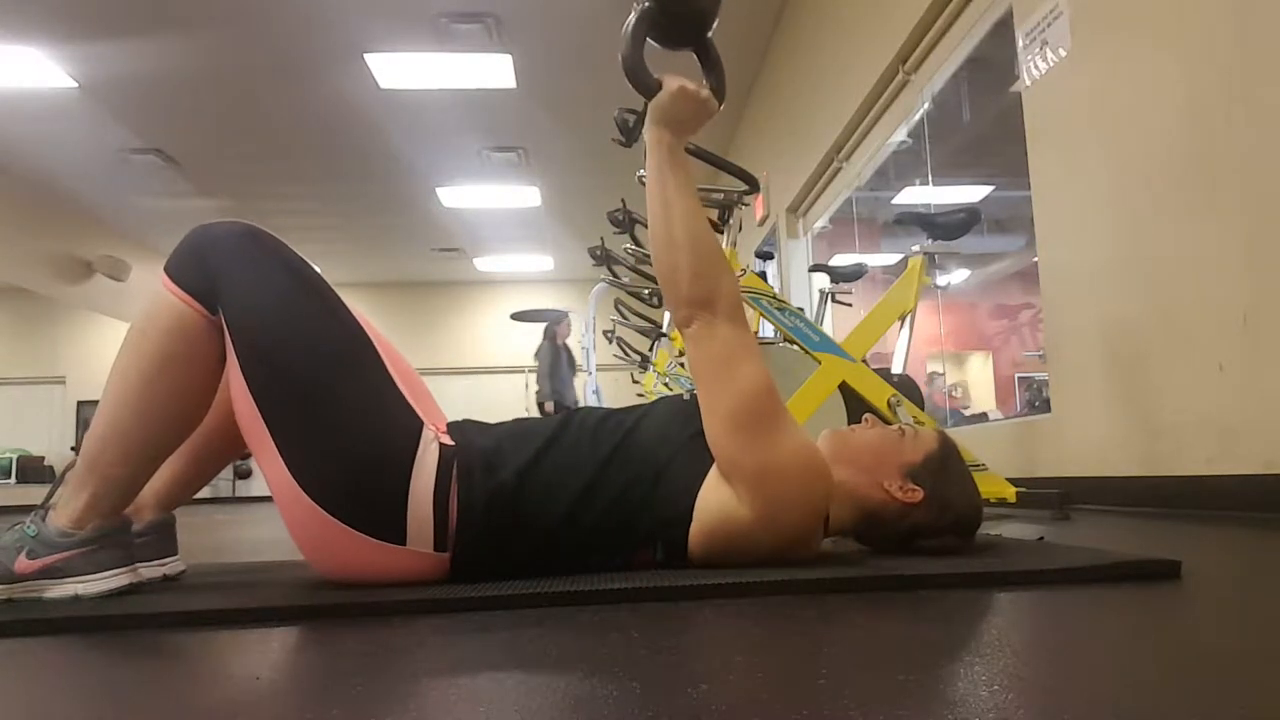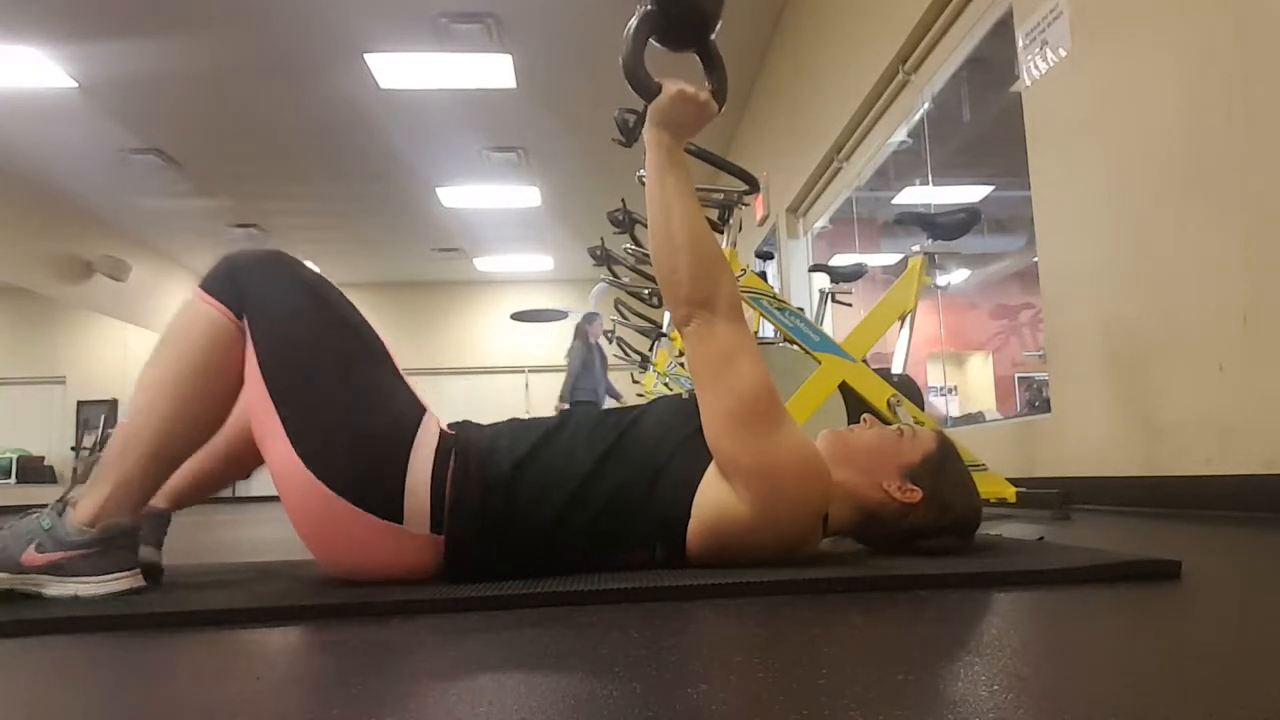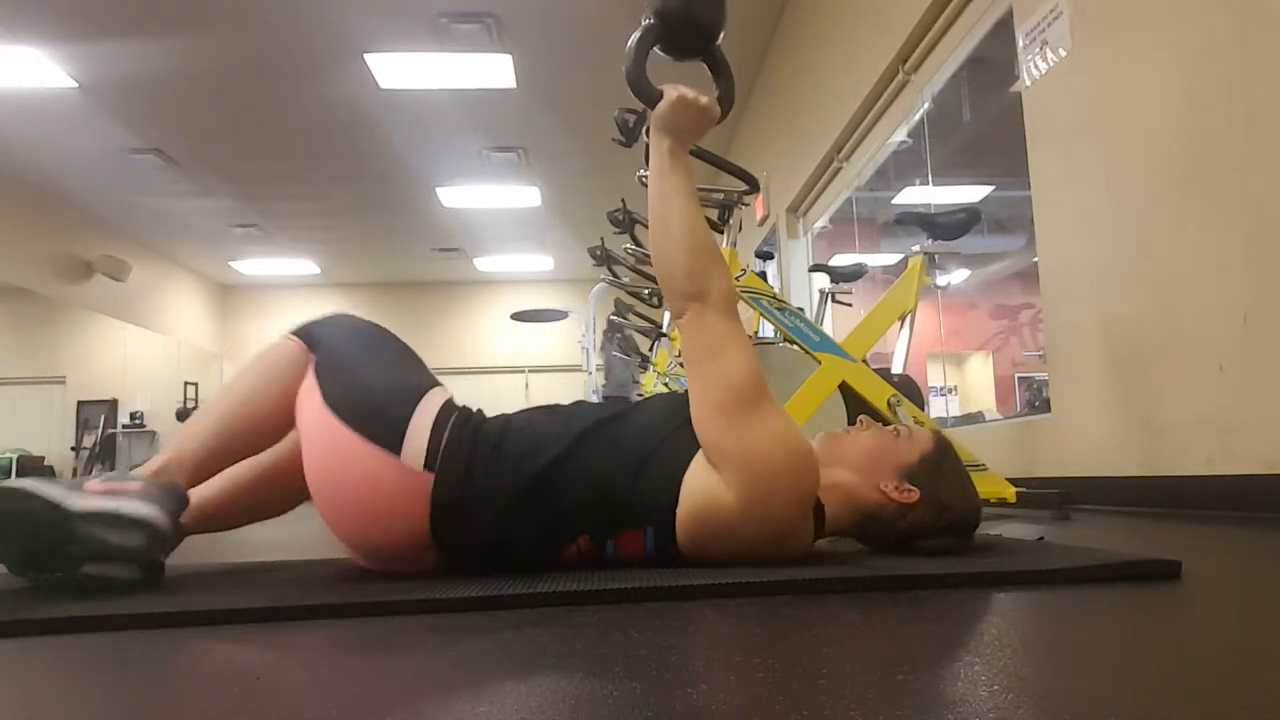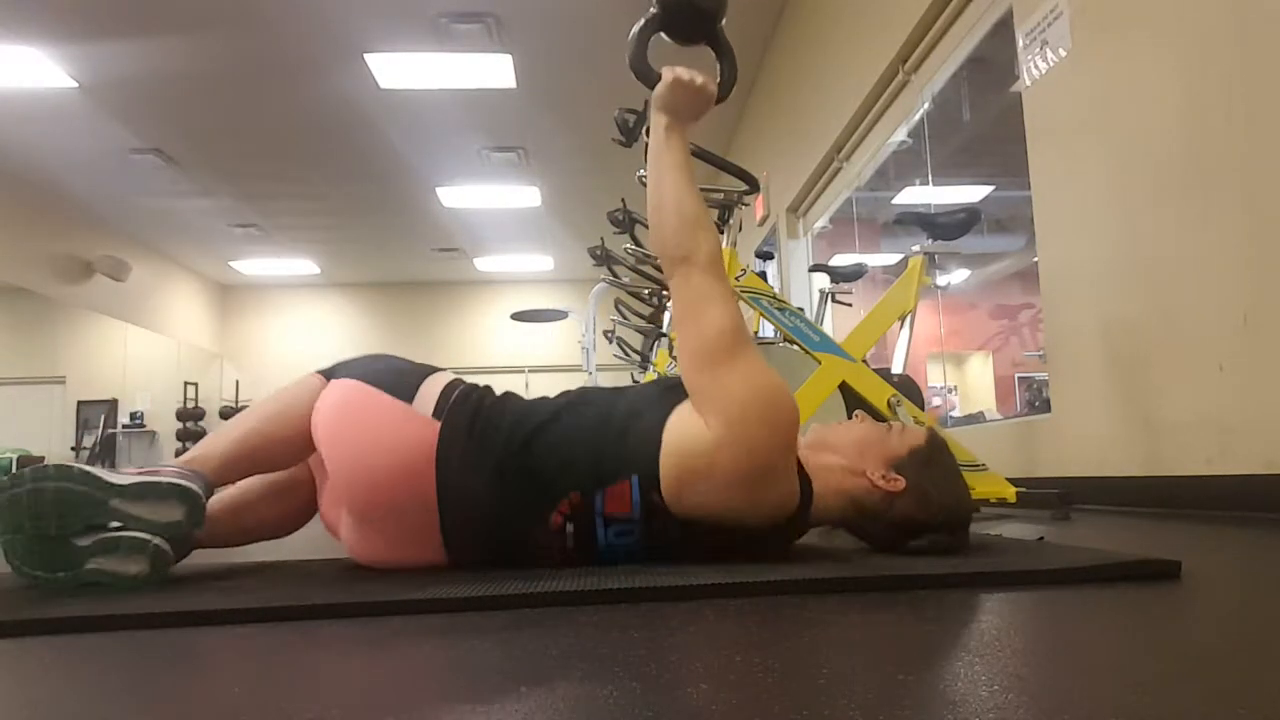
dt=0.3s
person 1, frame 1
left shoulder: (789, 492)
right shoulder: (781, 501)
left elbow: (706, 311)
left wrist: (665, 143)
left hip: (409, 509)
right hip: (446, 479)
left knee: (222, 259)
right knee: (254, 340)
right ankle: (127, 522)
person 1, frame 2
left shoulder: (787, 490)
right shoulder: (781, 507)
left elbow: (704, 309)
left wrist: (665, 145)
left hip: (412, 503)
right hip: (442, 503)
left knee: (255, 280)
right knee: (276, 370)
left ankle: (87, 531)
right ankle: (133, 519)
person 1, frame 3
left shoulder: (776, 477)
right shoulder: (781, 516)
left elbow: (700, 303)
left wrist: (669, 149)
left hip: (420, 468)
right hip: (437, 527)
left knee: (330, 338)
left ankle: (147, 492)
right ankle: (146, 524)
person 1, frame 4
left shoulder: (762, 433)
right shoulder: (769, 511)
left elbow: (692, 268)
left wrist: (669, 128)
right hip: (443, 529)
left ankle: (171, 484)
right ankle: (159, 523)
